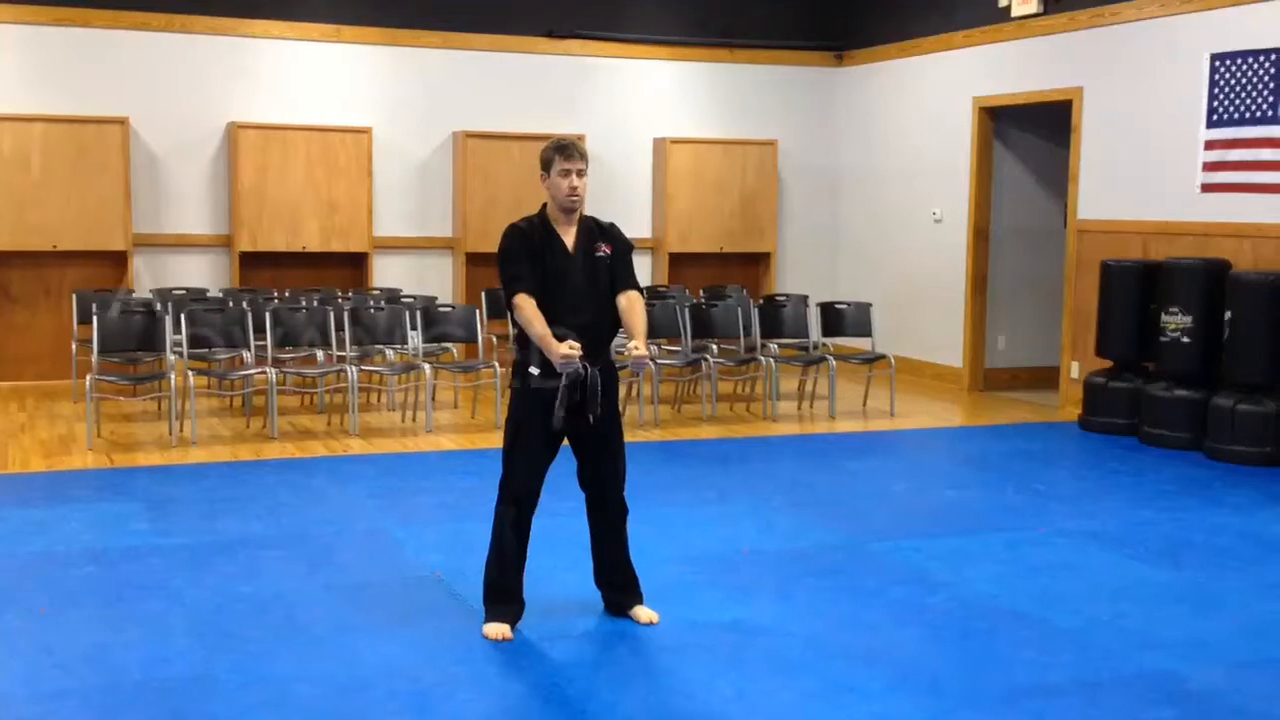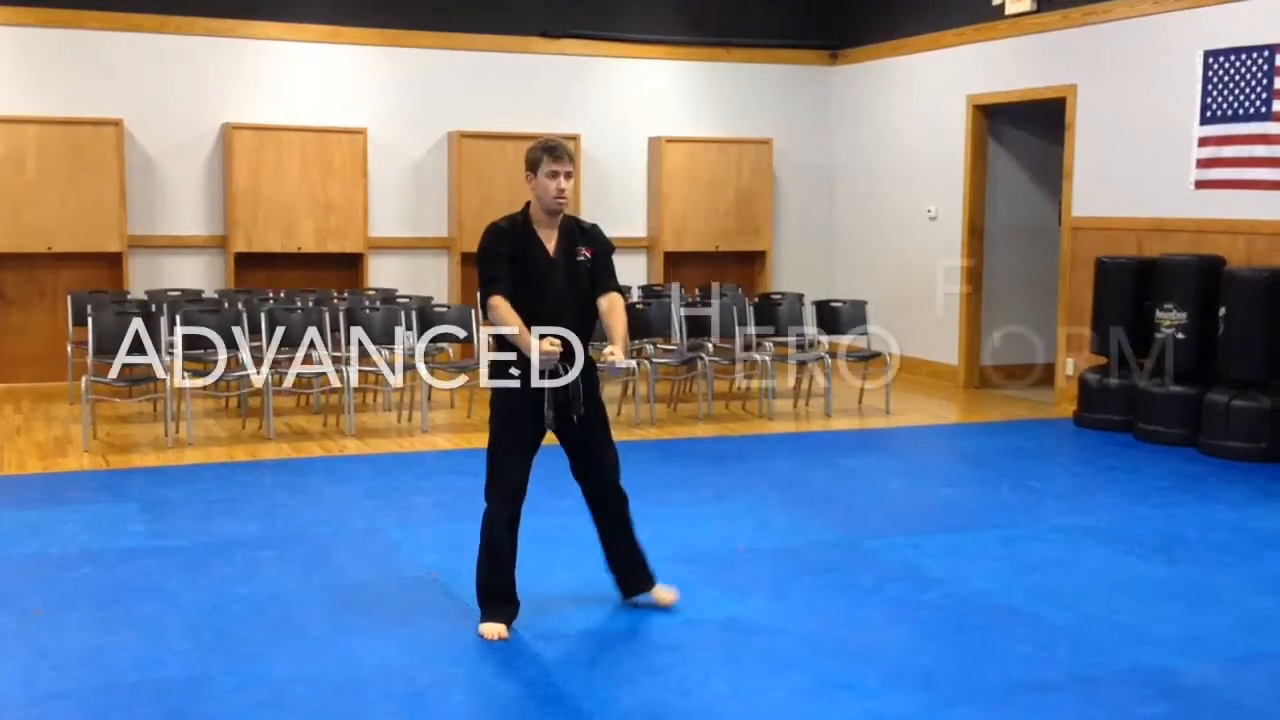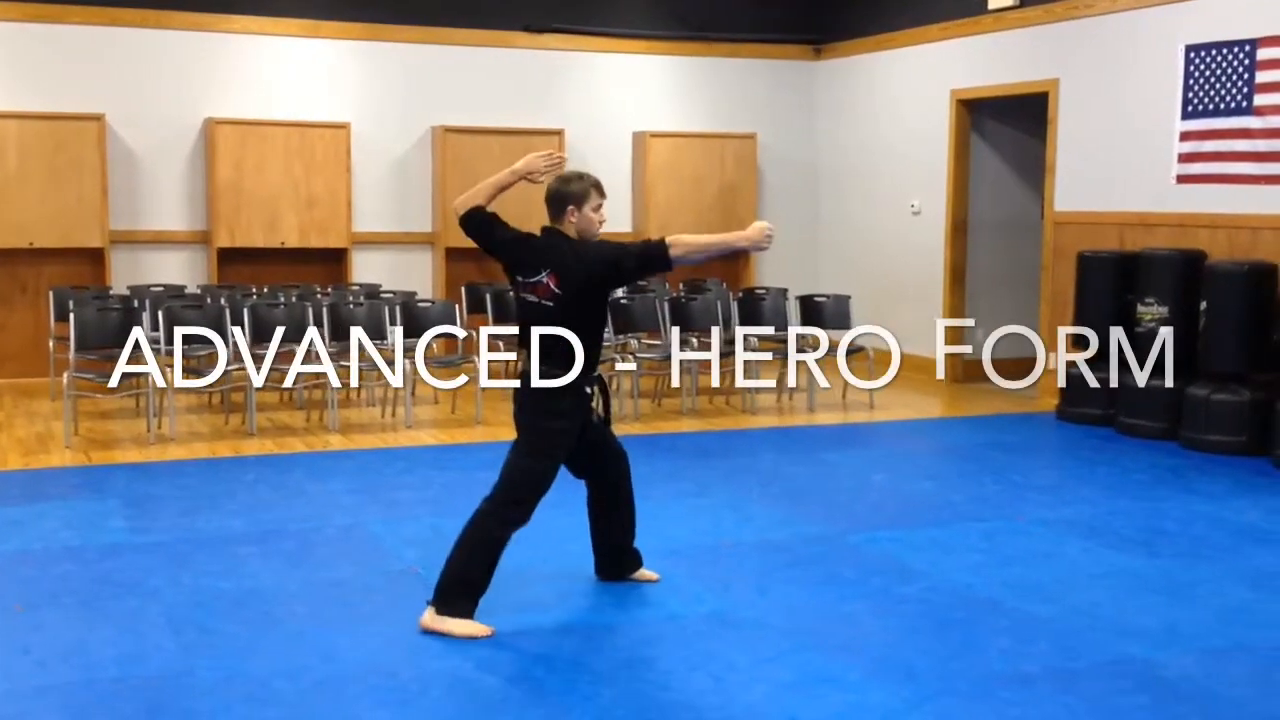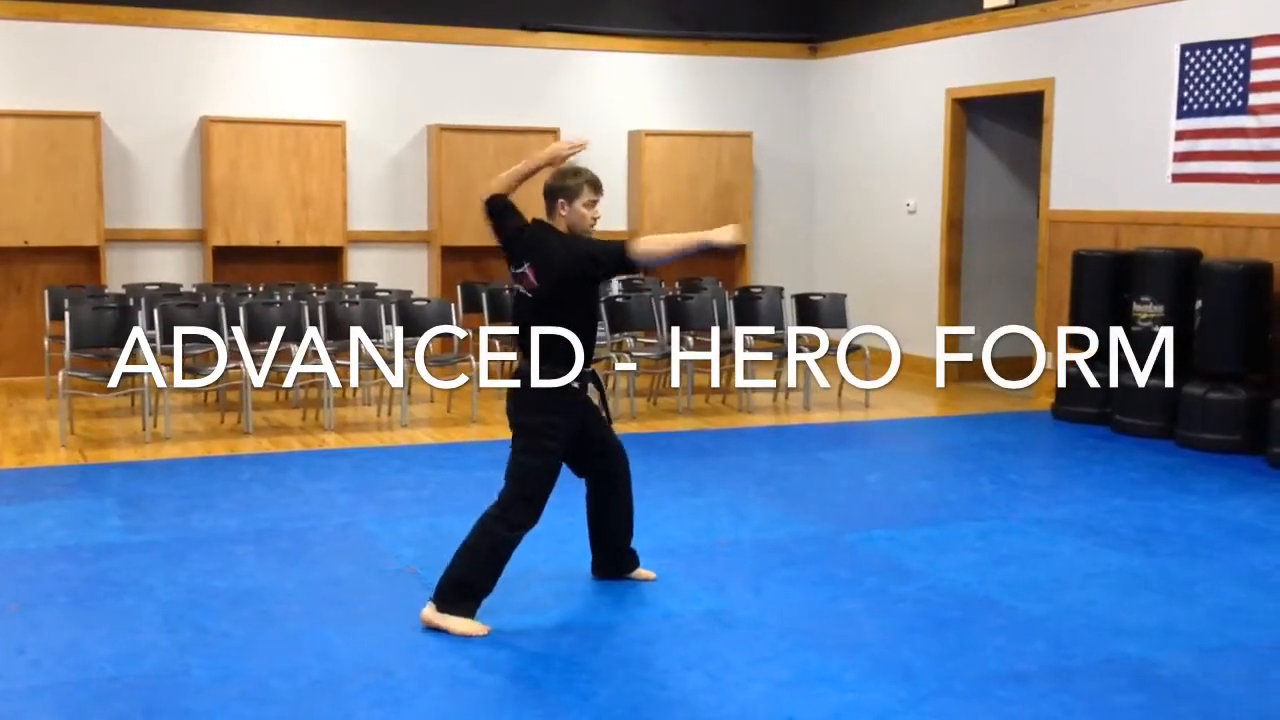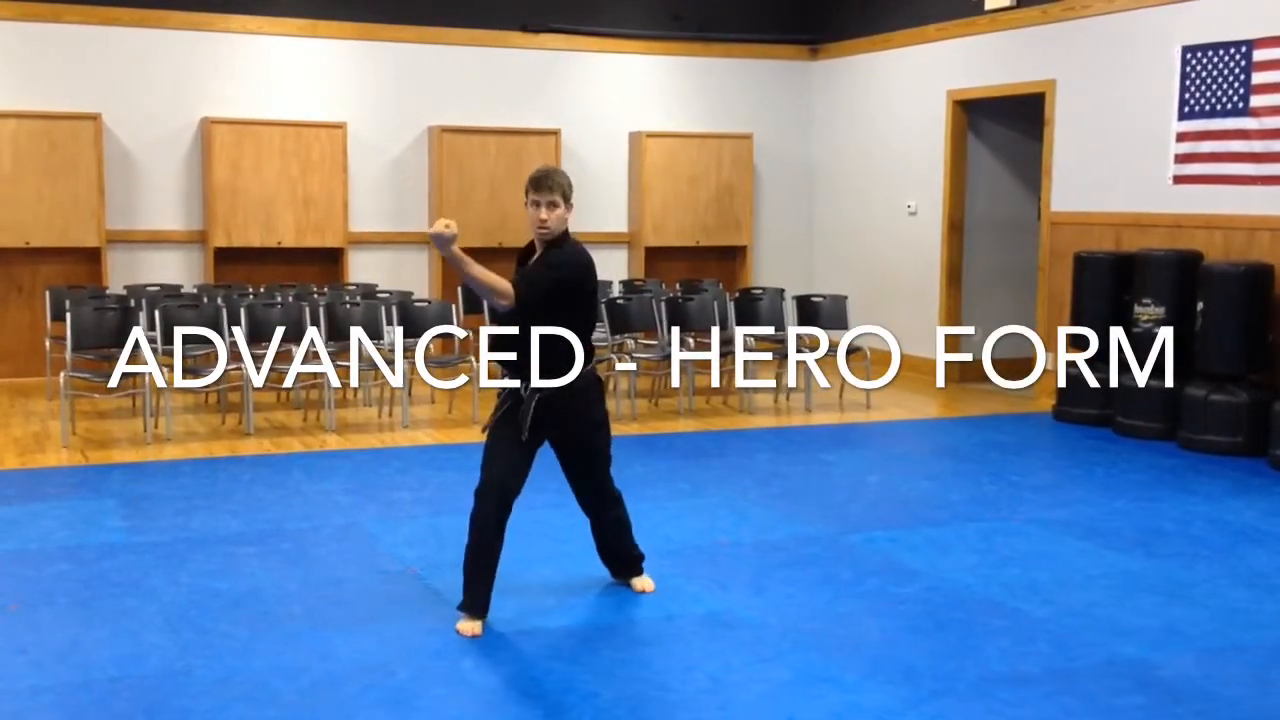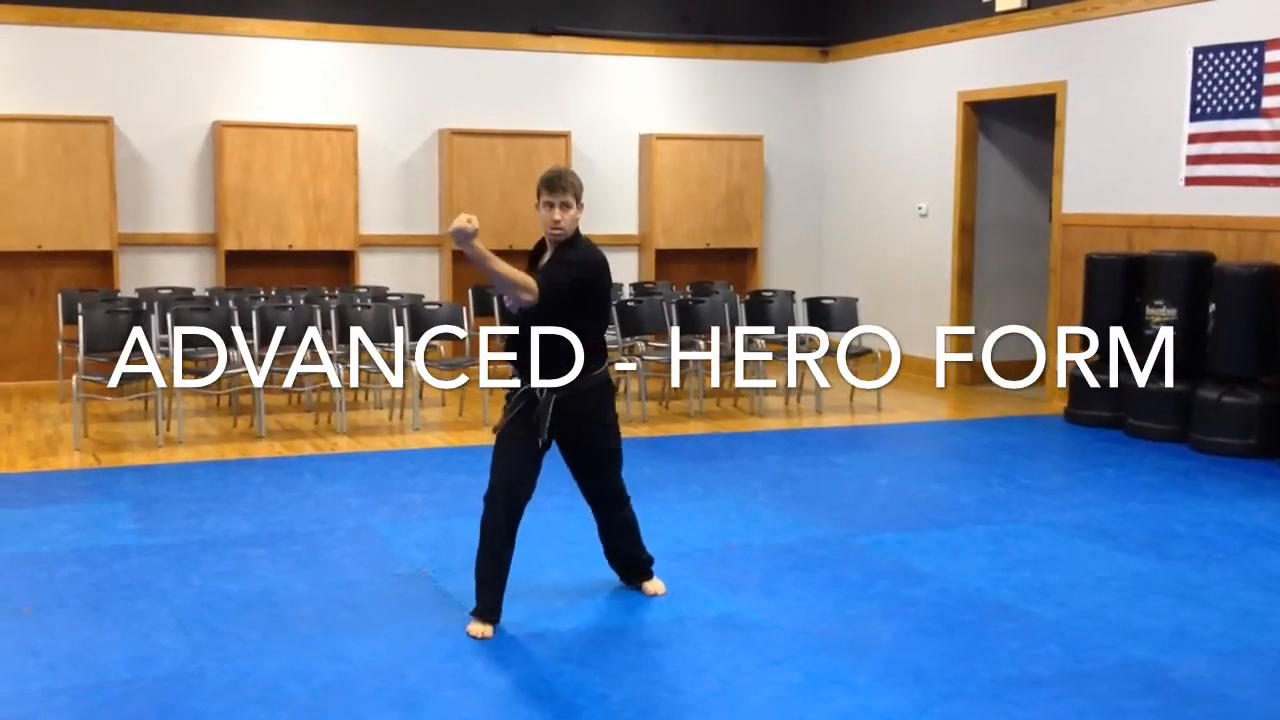
dt=0.7s
person 1, frame 1
left shoulder: (609, 238)
right shoulder: (521, 237)
left elbow: (628, 294)
right elbow: (523, 301)
left wrist: (638, 340)
right wrist: (551, 347)
left hip: (597, 379)
right hip: (538, 380)
left knee: (608, 492)
right knee: (518, 495)
left ankle: (623, 596)
right ankle: (501, 607)
person 1, frame 2
left shoulder: (589, 238)
right shoulder: (502, 236)
left elbow: (609, 297)
right elbow: (495, 302)
left wrist: (617, 345)
right wrist: (530, 344)
left hip: (577, 376)
right hip: (519, 379)
left knee: (605, 482)
right knee: (505, 495)
left ankle: (637, 581)
right ankle: (496, 607)
person 1, frame 3
left shoulder: (522, 249)
right shoulder: (590, 260)
left elbow: (466, 209)
right elbow: (672, 250)
left wrist: (518, 172)
right wrist: (742, 239)
left hip: (554, 390)
right hip: (555, 397)
left knee: (610, 466)
right knee: (511, 500)
left ankle: (618, 562)
right ankle: (446, 607)
person 1, frame 4
left shoulder: (524, 238)
right shoulder: (570, 254)
left elbow: (497, 195)
right elbow: (639, 252)
left wrist: (544, 160)
right wrist: (710, 238)
left hip: (560, 389)
right hip: (546, 394)
left knee: (610, 465)
right knee: (521, 502)
left ankle: (615, 562)
right ankle: (447, 604)
person 1, frame 5
left shoulder: (571, 261)
right shoulder: (535, 252)
left elbow: (506, 297)
left wrist: (450, 252)
left hip: (572, 395)
right hip: (522, 394)
left knee: (596, 489)
right knee: (492, 496)
left ankle: (627, 566)
right ankle: (474, 606)
person 1, frame 6
left shoulder: (586, 261)
right shoulder: (544, 251)
left elbow: (529, 292)
left wrist: (471, 246)
right wrist: (516, 301)
left hip: (583, 395)
right hip: (531, 394)
left knee: (606, 492)
right knee: (503, 498)
left ankle: (637, 569)
right ankle: (487, 609)
